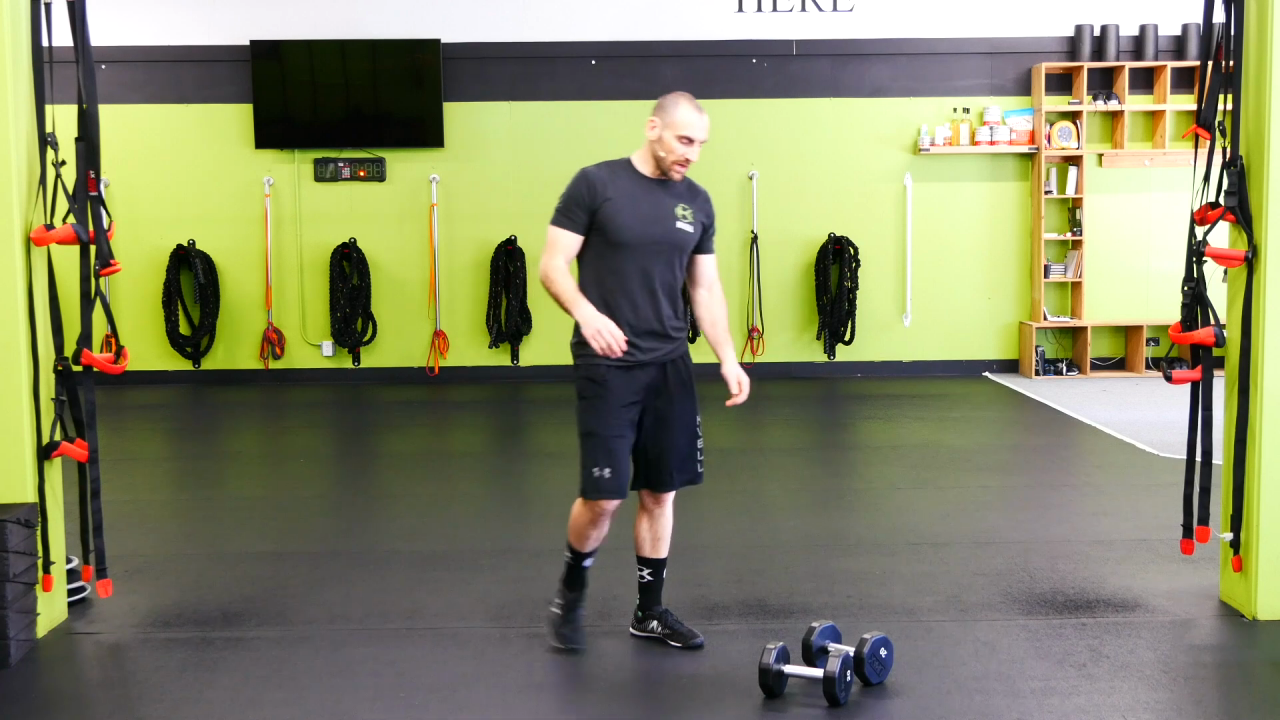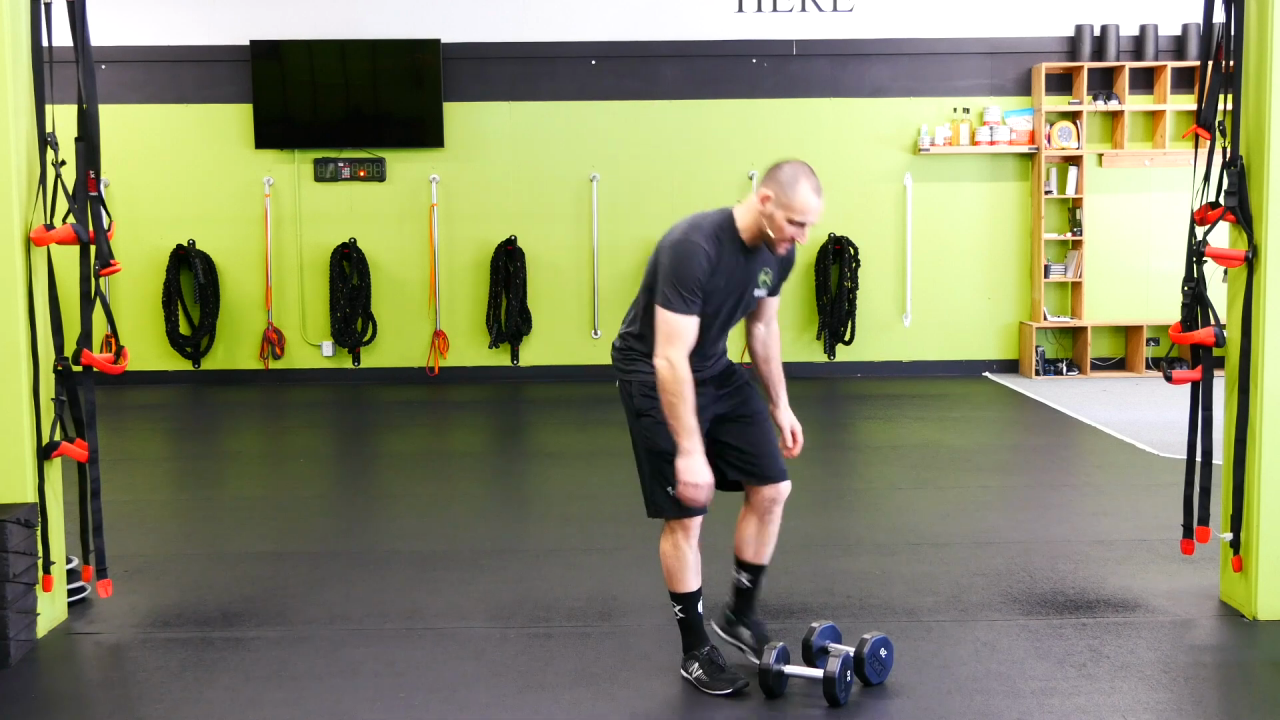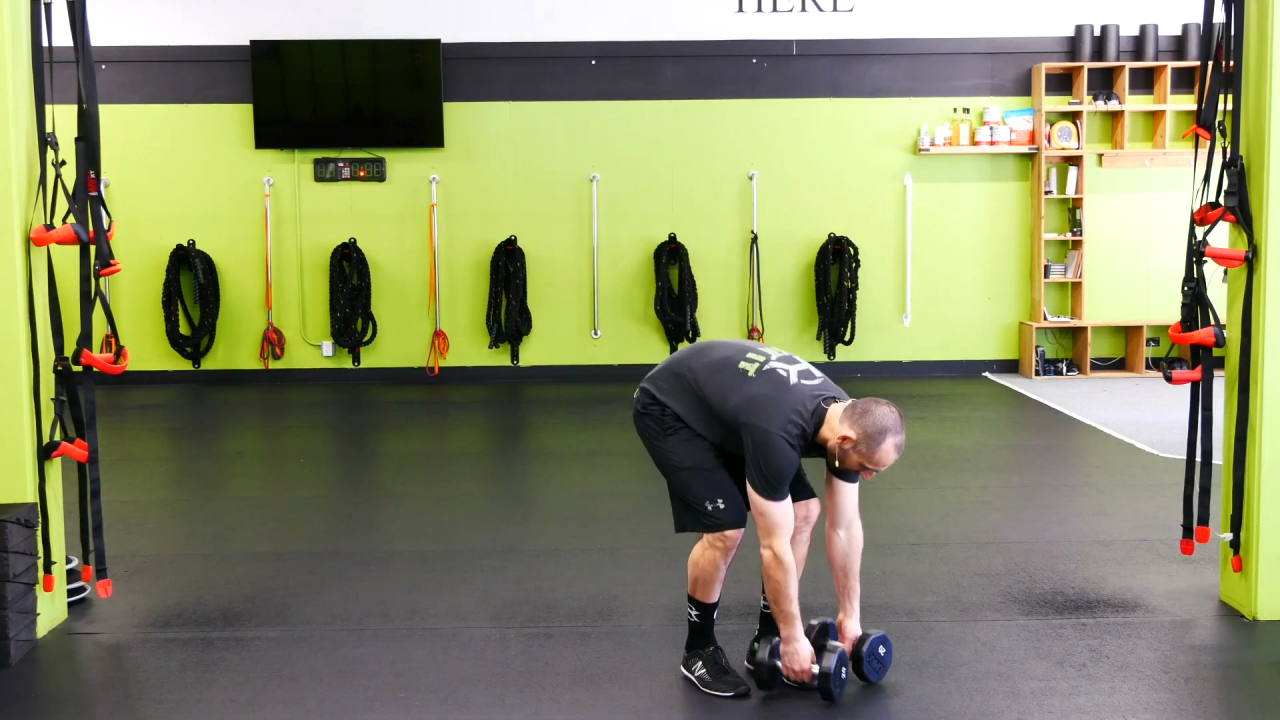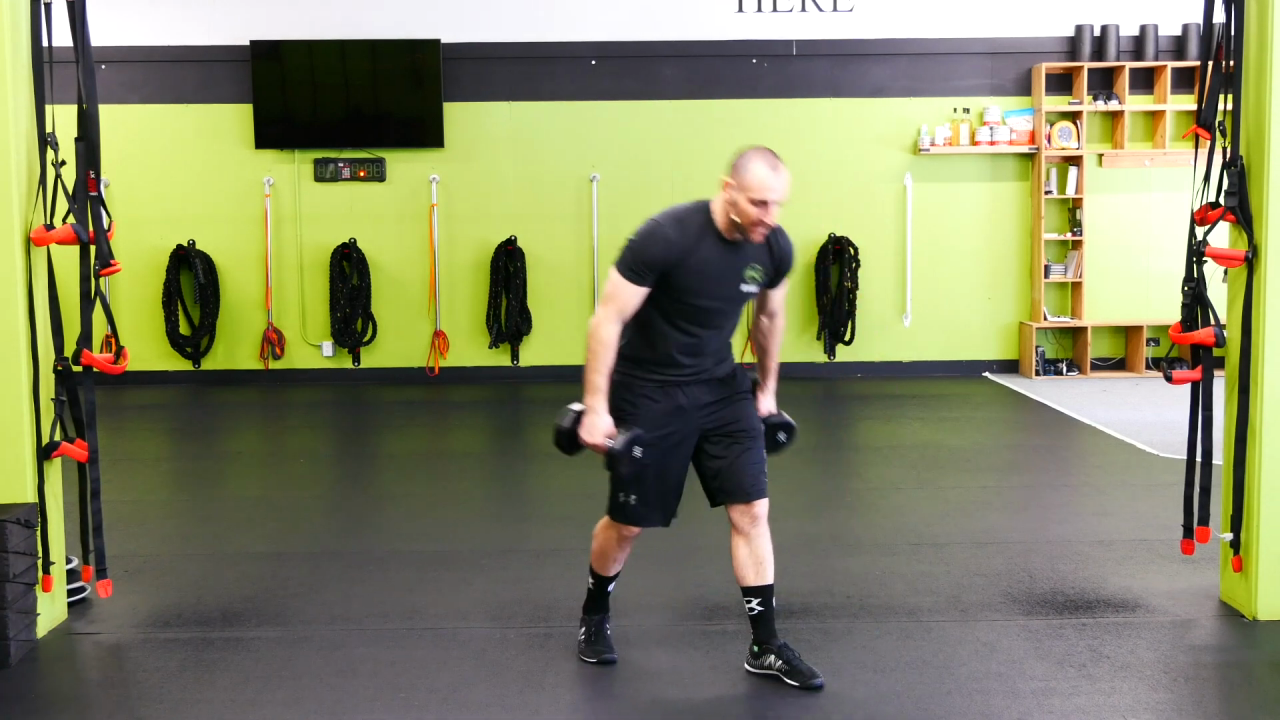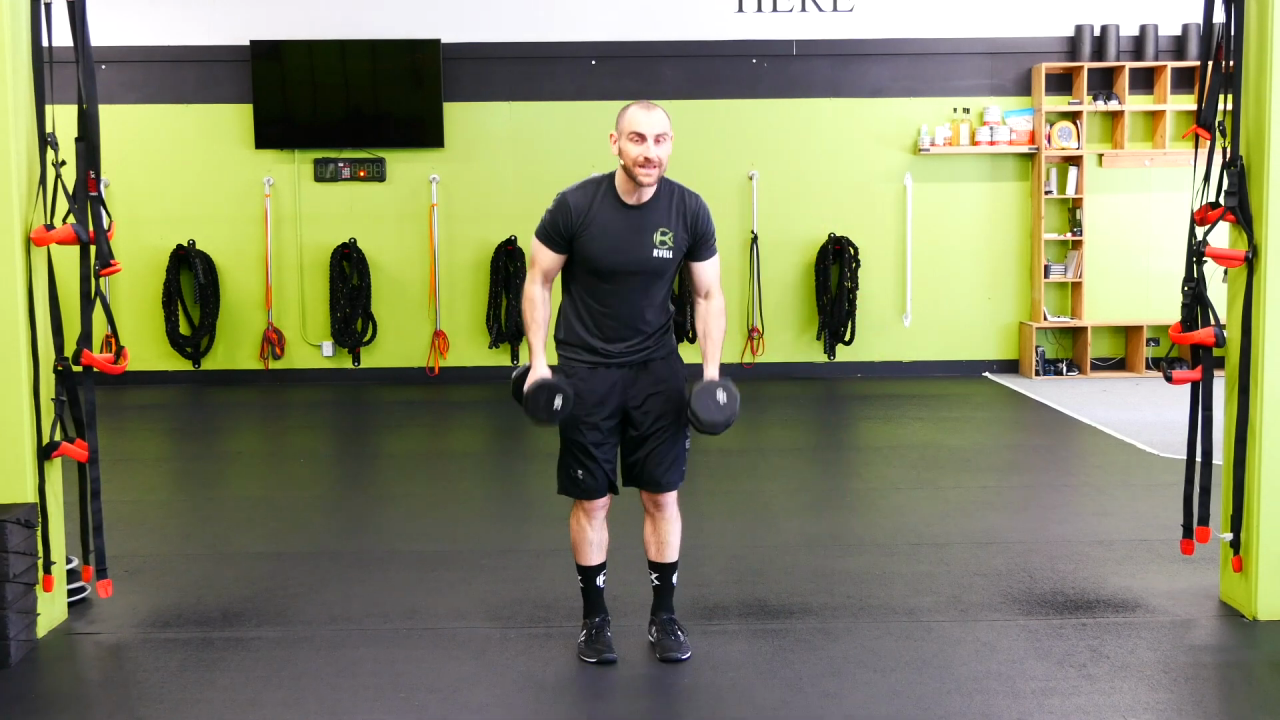
dt=0.7s
person 1, frame 1
left shoulder: (696, 202)
right shoulder: (595, 184)
left elbow: (706, 287)
right elbow: (552, 265)
left wrist: (728, 358)
right wrist: (588, 316)
left hip: (671, 364)
right hip: (610, 366)
left knee: (661, 493)
right knee: (603, 497)
left ankle: (650, 610)
right ankle: (570, 590)
person 1, frame 2
left shoulder: (778, 251)
right shoulder: (694, 246)
left elbow: (761, 325)
right elbow: (668, 360)
left wrist: (780, 405)
right wrist: (688, 451)
left hip: (714, 371)
right hip: (654, 373)
left knee: (771, 486)
right knee: (685, 513)
left ankle: (742, 615)
right ankle: (696, 650)
person 1, frame 3
left shoulder: (848, 421)
right shoulder: (777, 434)
left elbow: (845, 528)
right elbow: (774, 547)
left wrist: (850, 616)
right wrist: (793, 638)
left hip: (720, 397)
right hip: (668, 408)
left knee: (804, 511)
right knee: (726, 528)
left ankle: (767, 640)
right ankle: (699, 651)
person 1, frame 4
left shoulder: (775, 247)
right shoulder: (666, 237)
left elbow: (769, 316)
right elbow: (608, 320)
left wrist: (768, 389)
right wrist: (597, 410)
left hip: (722, 387)
right hip: (650, 391)
left knee: (751, 511)
right knee: (629, 521)
left ankle: (765, 646)
right ankle: (593, 613)
person 1, frame 5
left shoulder: (689, 210)
right shoulder: (574, 206)
left elbow: (709, 295)
right elbow: (537, 282)
left wrist: (711, 372)
right wrist: (539, 360)
left hip: (657, 367)
right hip: (586, 370)
left knee: (662, 495)
right knee: (590, 499)
left ankle: (663, 614)
right ankle: (594, 617)
